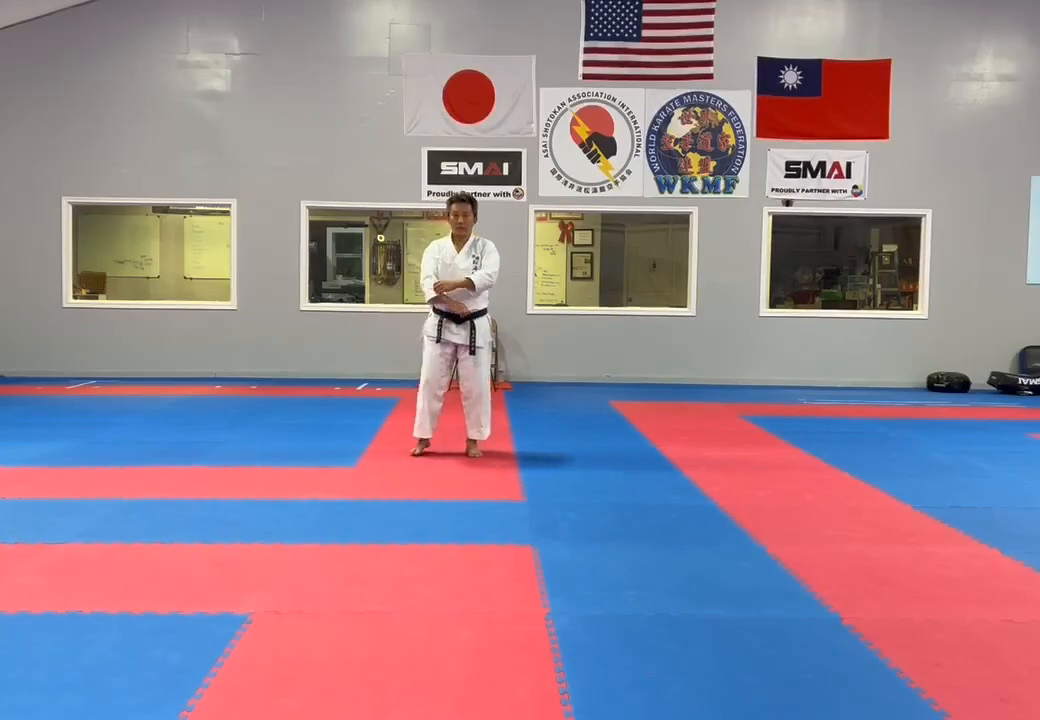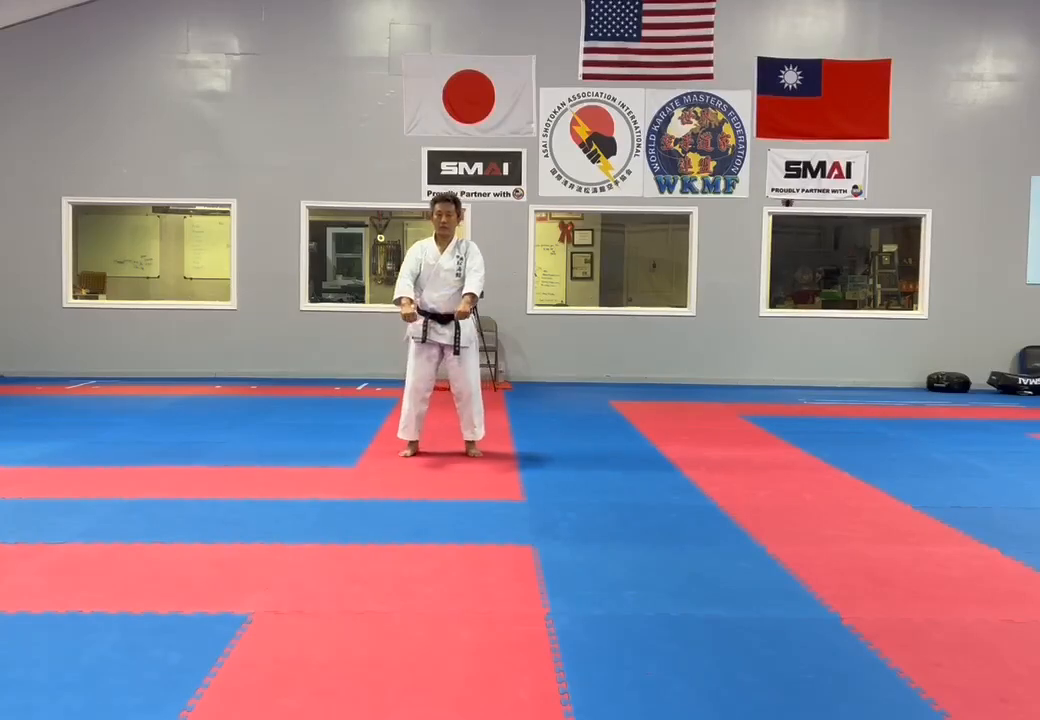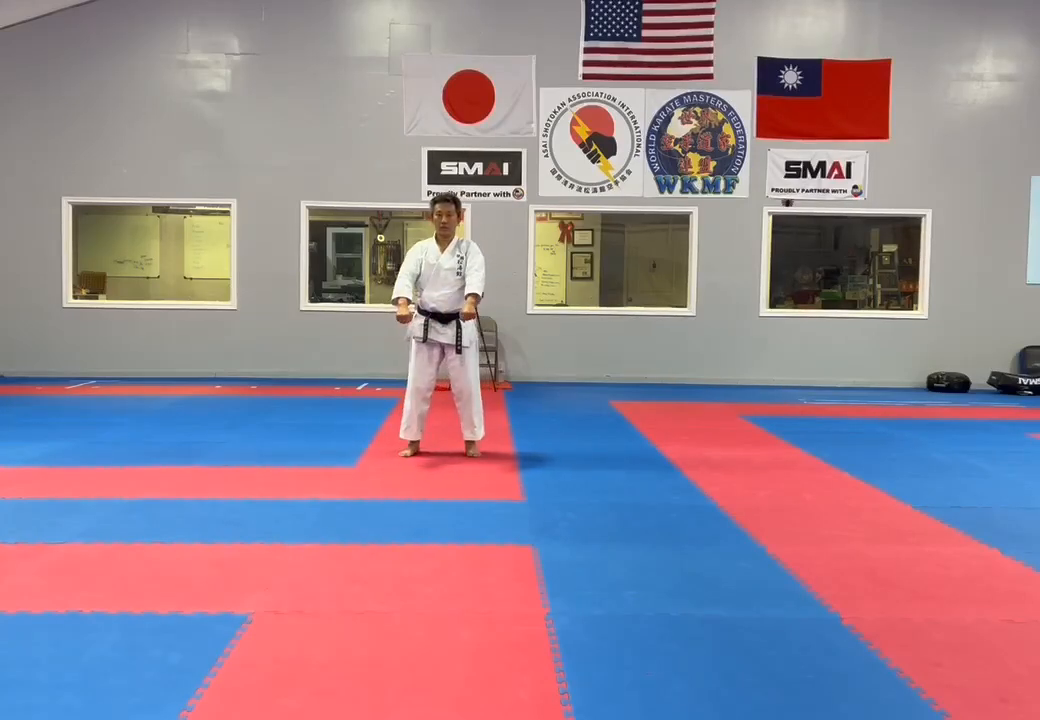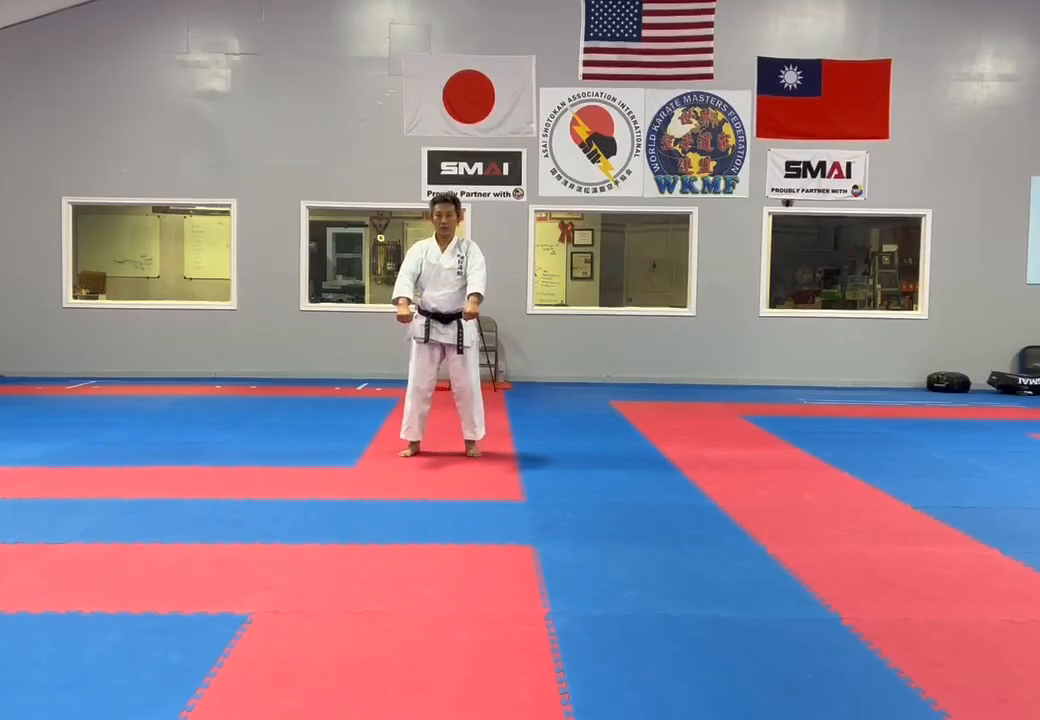
dt=0.5s
person 1, frame 1
left shoulder: (486, 247)
right shoulder: (436, 248)
left elbow: (488, 275)
right elbow: (428, 280)
left wrist: (455, 284)
right wrist: (451, 302)
left hip: (474, 326)
right hip: (440, 324)
left knee: (475, 385)
right knee: (431, 382)
left ankle: (473, 440)
right ankle: (423, 438)
person 1, frame 2
left shoulder: (469, 249)
right shoulder: (419, 249)
left elbow: (475, 279)
right elbow: (406, 279)
left wrist: (467, 303)
right wrist: (406, 304)
left hip: (459, 326)
right hip: (424, 325)
left knee: (466, 385)
right knee: (417, 385)
left ankle: (471, 440)
right ankle: (412, 440)
person 1, frame 3
left shoulder: (469, 249)
right shoulder: (420, 250)
left elbow: (475, 278)
right elbow: (405, 278)
left wrist: (470, 303)
right wrist: (403, 305)
left hip: (459, 326)
right hip: (426, 325)
left knee: (466, 385)
right knee: (419, 385)
left ankle: (471, 440)
right ankle: (413, 441)
person 1, frame 4
left shoulder: (469, 249)
right shoulder: (419, 249)
left elbow: (477, 278)
right elbow: (405, 278)
left wrist: (473, 302)
right wrist: (403, 305)
left hip: (459, 326)
right hip: (426, 325)
left knee: (467, 385)
right knee: (419, 385)
left ankle: (471, 440)
right ankle: (413, 441)
